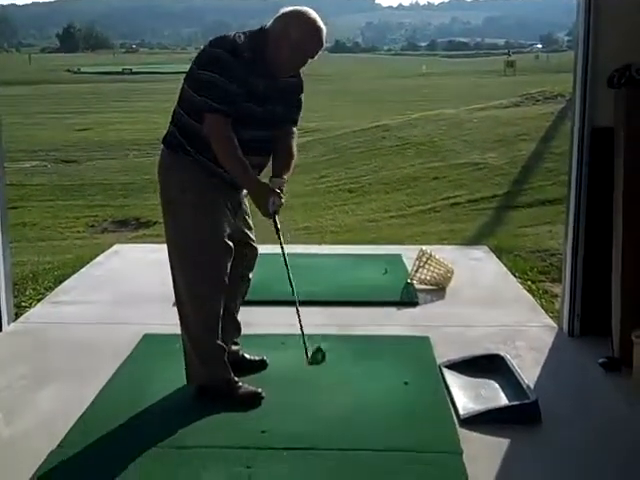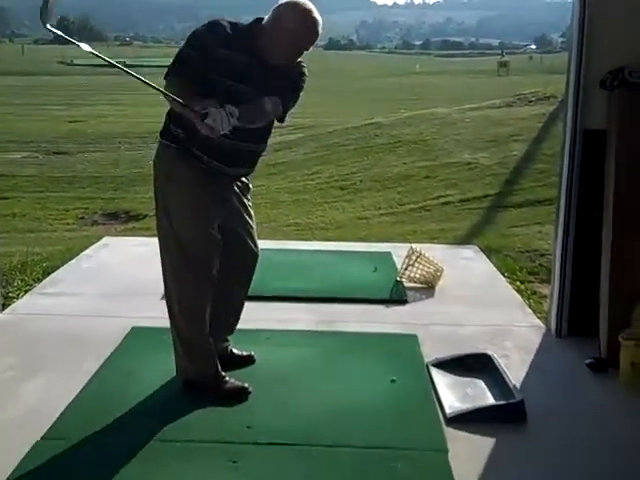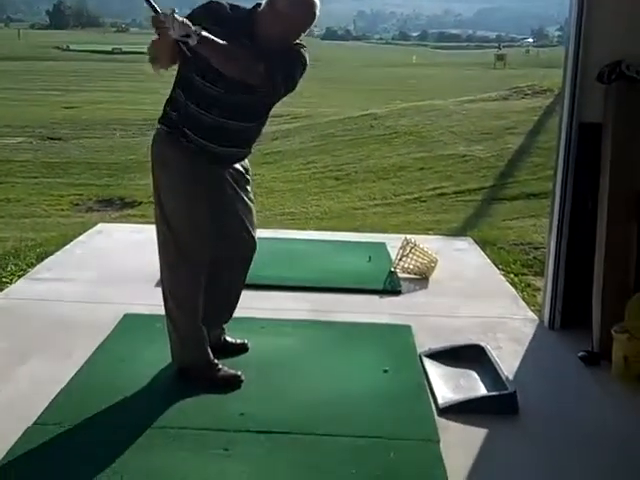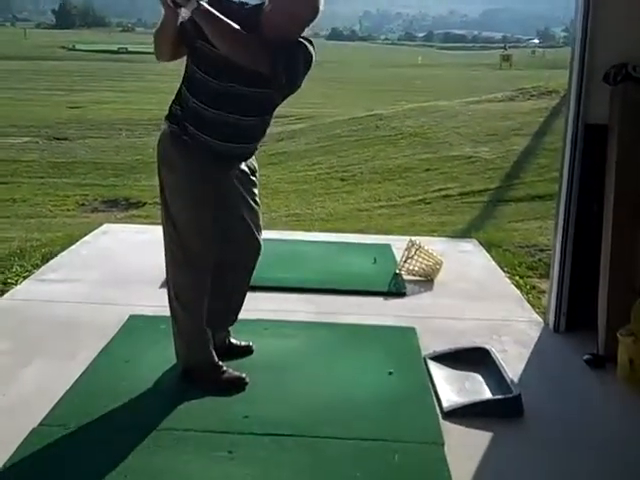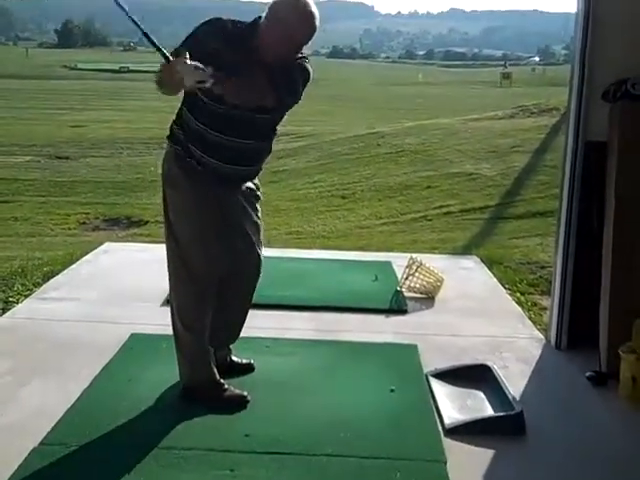
dt=0.3s
person 1, frame 1
left shoulder: (288, 80)
right shoulder: (227, 56)
left elbow: (285, 133)
right elbow: (216, 128)
left wrist: (278, 181)
right wrist: (255, 187)
left hip: (227, 178)
right hip: (190, 173)
left knee: (241, 260)
right knee: (204, 273)
left ankle: (225, 349)
right ankle: (210, 375)
person 1, frame 2
left shoulder: (292, 74)
right shoulder: (216, 38)
left elbow: (268, 109)
right elbow: (176, 85)
left wrist: (232, 117)
right wrist: (202, 115)
left hip: (231, 174)
right hip: (184, 166)
left knee: (241, 256)
right knee: (193, 267)
left ankle: (215, 343)
right ankle: (199, 370)
person 1, frame 3
left shoulder: (293, 58)
left elbow: (245, 69)
right elbow: (159, 59)
left wrist: (195, 37)
right wrist: (169, 36)
left hip: (229, 161)
right hip: (180, 151)
left knee: (239, 245)
right knee: (188, 254)
left ankle: (210, 332)
right ankle: (192, 356)
person 1, frame 4
left shoulder: (299, 53)
left elbow: (246, 53)
right elbow: (165, 53)
left hip: (237, 161)
right hip: (186, 152)
left knee: (243, 247)
right knee: (193, 255)
left ankle: (217, 334)
right ankle: (197, 358)
person 1, frame 5
left shoulder: (296, 71)
right shoulder: (216, 35)
left elbow: (254, 92)
right elbow: (165, 83)
left wrist: (209, 78)
right wrist: (179, 72)
left hip: (241, 179)
right hip: (191, 172)
left knee: (244, 265)
right knee: (197, 273)
left ankle: (218, 352)
right ankle: (199, 377)
